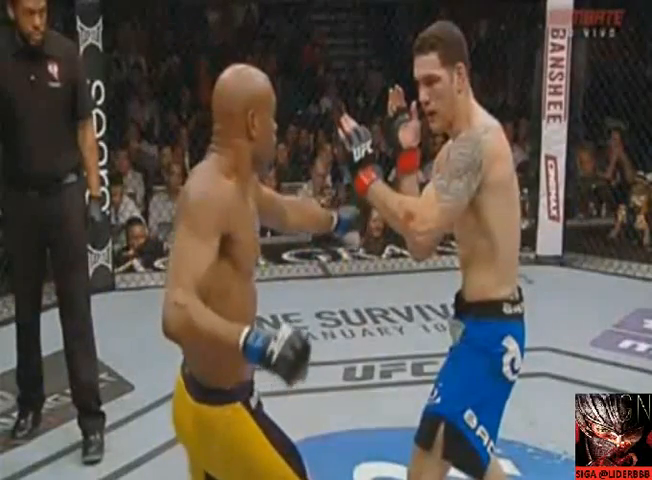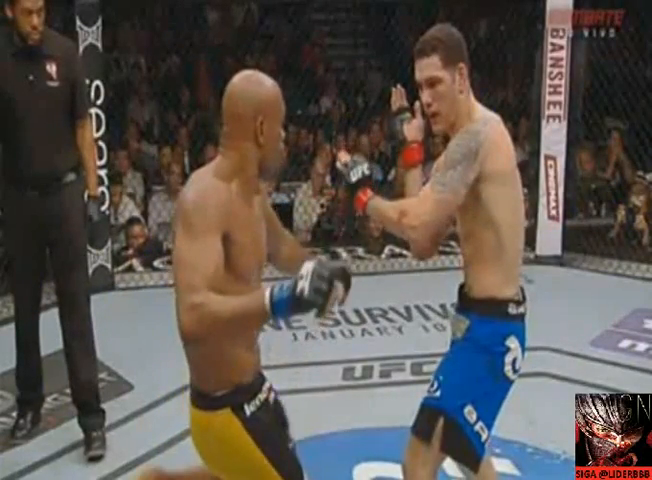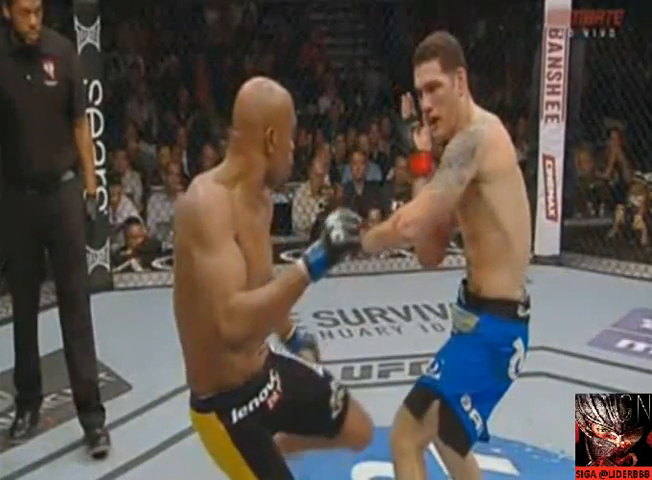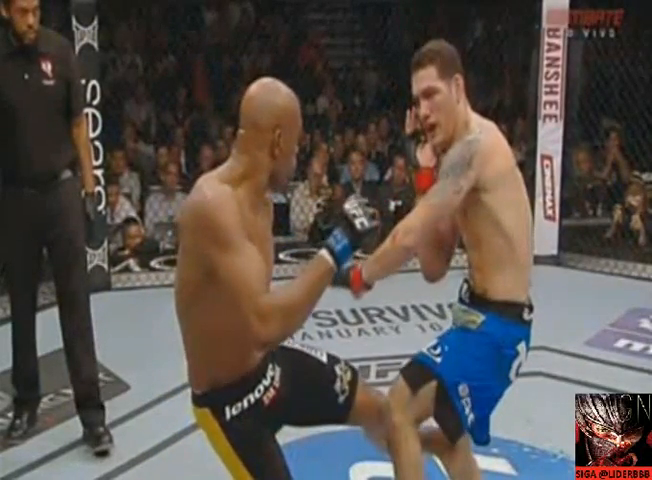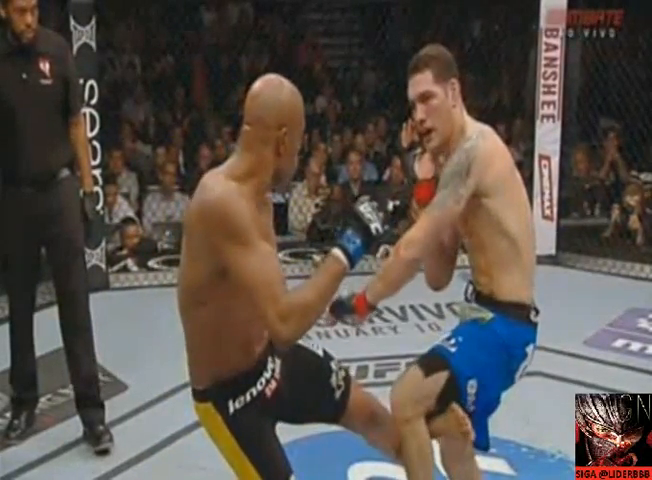
dt=1s
person 1, frame 1
left shoulder: (66, 53)
left elbow: (84, 127)
left wrist: (94, 192)
left hip: (65, 192)
left knee: (76, 307)
left ankle: (91, 417)
person 1, frame 2
left shoulder: (64, 52)
left elbow: (82, 125)
left wrist: (93, 190)
left hip: (64, 191)
left knee: (75, 305)
left ankle: (91, 414)
person 1, frame 3
left shoulder: (62, 51)
left elbow: (80, 124)
left wrist: (91, 188)
left hip: (63, 190)
left knee: (75, 302)
left ankle: (91, 411)
person 1, frame 4
left shoulder: (59, 50)
left elbow: (77, 123)
left wrist: (89, 186)
left hip: (61, 189)
left knee: (75, 302)
left ankle: (91, 410)
person 1, frame 5
left shoulder: (57, 49)
left elbow: (75, 122)
left wrist: (87, 185)
left hip: (59, 188)
left knee: (75, 301)
left ankle: (91, 408)
person 2, frame 1
left shoulder: (478, 140)
right shoulder: (454, 149)
left elbow: (421, 227)
right elbow: (421, 246)
left wrist: (364, 172)
right wrist: (407, 156)
left hip: (489, 328)
right hip: (484, 322)
person 2, frame 2
left shoulder: (478, 134)
right shoulder: (460, 148)
left elbow: (415, 222)
right elbow: (424, 245)
left wrist: (362, 193)
right wrist: (412, 152)
left hip: (490, 326)
right hip: (485, 319)
person 2, frame 3
left shoulder: (476, 136)
right shoulder: (466, 148)
left elbow: (409, 225)
right elbow: (430, 253)
left wrist: (361, 241)
right wrist: (421, 163)
left hip: (493, 325)
right hip: (485, 316)
left knee: (407, 439)
right knee: (446, 437)
person 2, frame 4
left shoulder: (475, 144)
right shoulder: (460, 157)
left elbow: (409, 236)
right elbow: (433, 268)
left wrist: (360, 275)
left hip: (495, 324)
right hip: (488, 317)
left knee: (398, 410)
right knee: (452, 444)
person 2, frame 5
left shoulder: (473, 149)
right shoulder: (459, 163)
left elbow: (413, 248)
right elbow: (437, 277)
left wrist: (363, 301)
left hip: (503, 324)
right hip: (492, 317)
left knee: (404, 402)
person 3, frame 1
left shoulder: (241, 182)
right shoulder: (208, 192)
left elbow: (285, 213)
right elbow: (177, 313)
left wrist: (336, 220)
right wrist: (254, 343)
right hip: (219, 406)
person 3, frame 2
left shoulder: (252, 190)
right shoulder: (204, 197)
right elbow: (193, 316)
left wrist: (319, 270)
right wrist: (279, 299)
left hip: (251, 385)
right hip: (225, 405)
person 3, frame 3
left shoulder: (260, 197)
right shoulder: (206, 204)
right elbow: (234, 322)
left wrist: (290, 337)
right wrist: (315, 261)
left hip: (267, 368)
right hip: (226, 402)
left knee: (357, 431)
left ankle: (280, 445)
person 3, frame 4
left shoulder: (259, 198)
right shoulder: (213, 204)
right elbow: (265, 324)
right wrist: (336, 251)
left hip: (269, 363)
right hip: (228, 397)
left knee: (375, 408)
person 3, frame 5
left shoulder: (256, 194)
right shoulder: (222, 202)
right elbow: (283, 323)
right wrist: (348, 249)
left hip: (267, 357)
right hip: (227, 391)
left knee: (368, 413)
